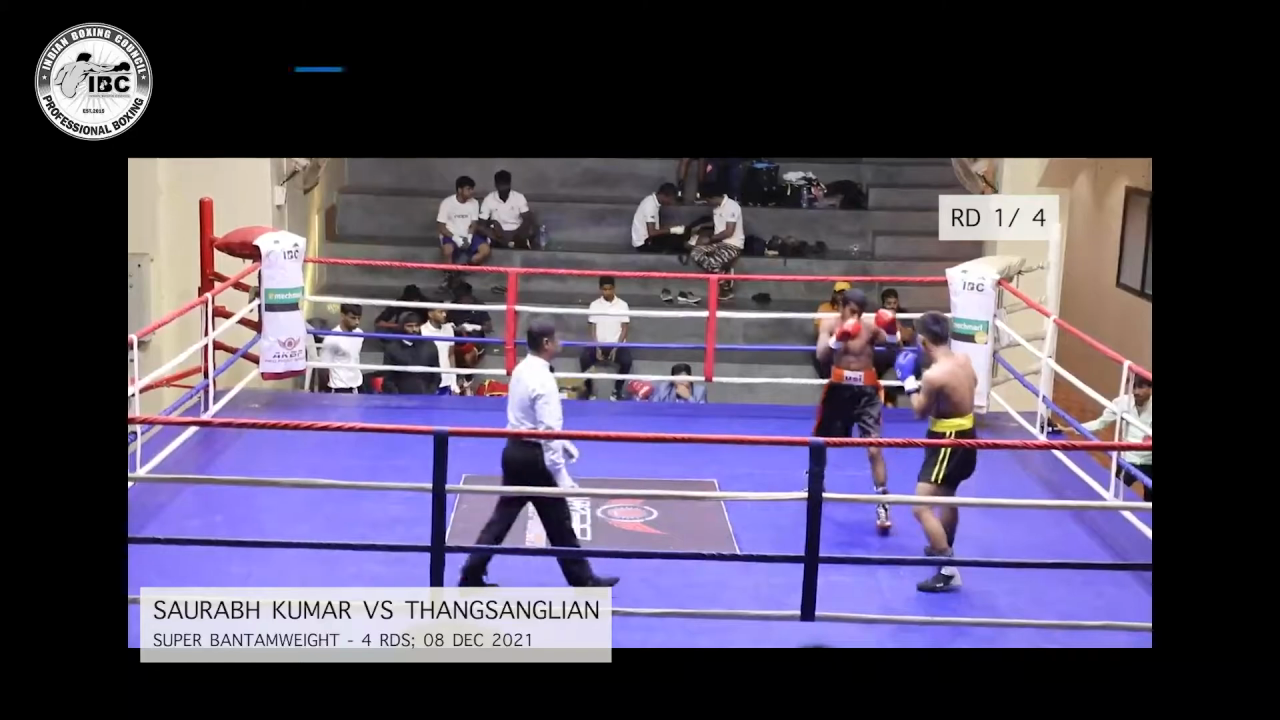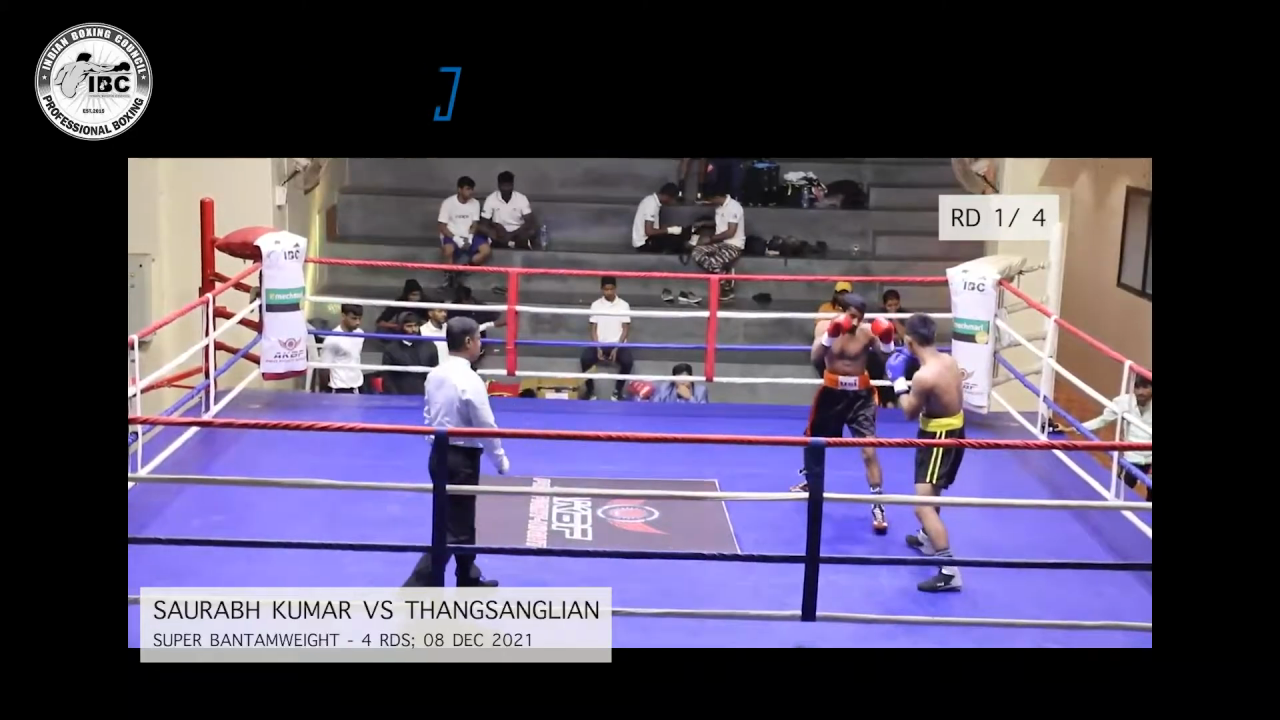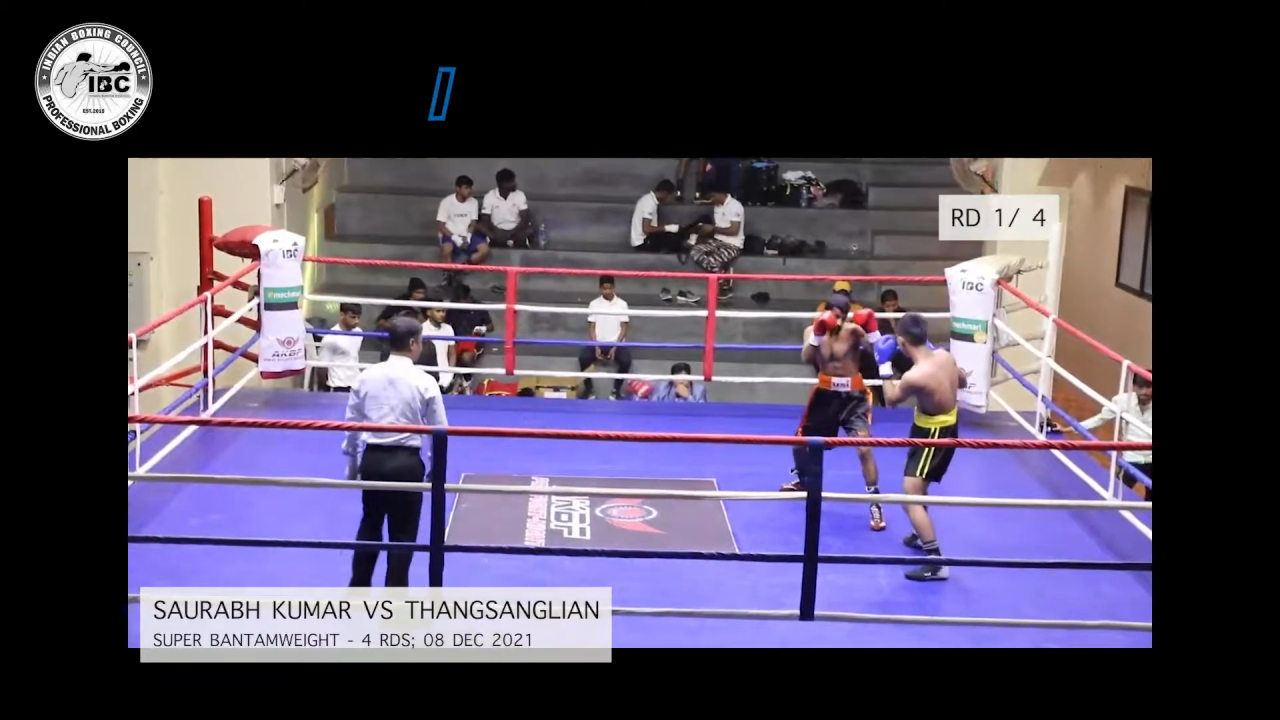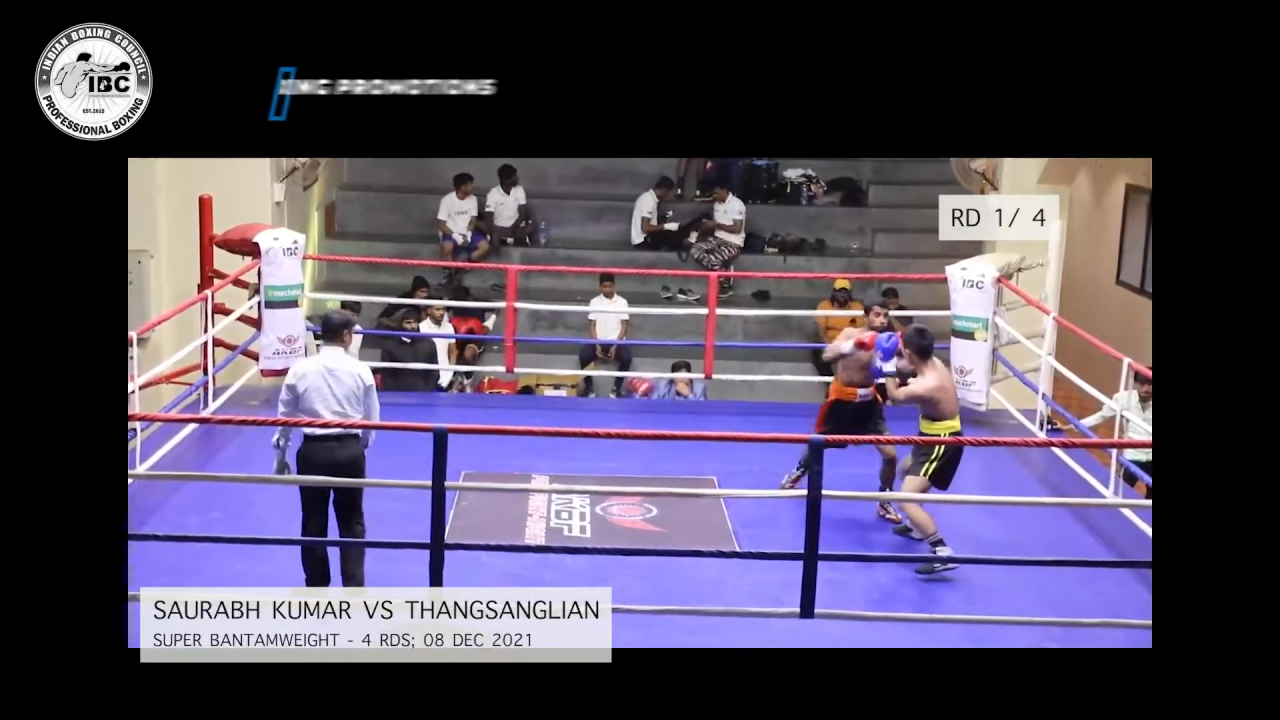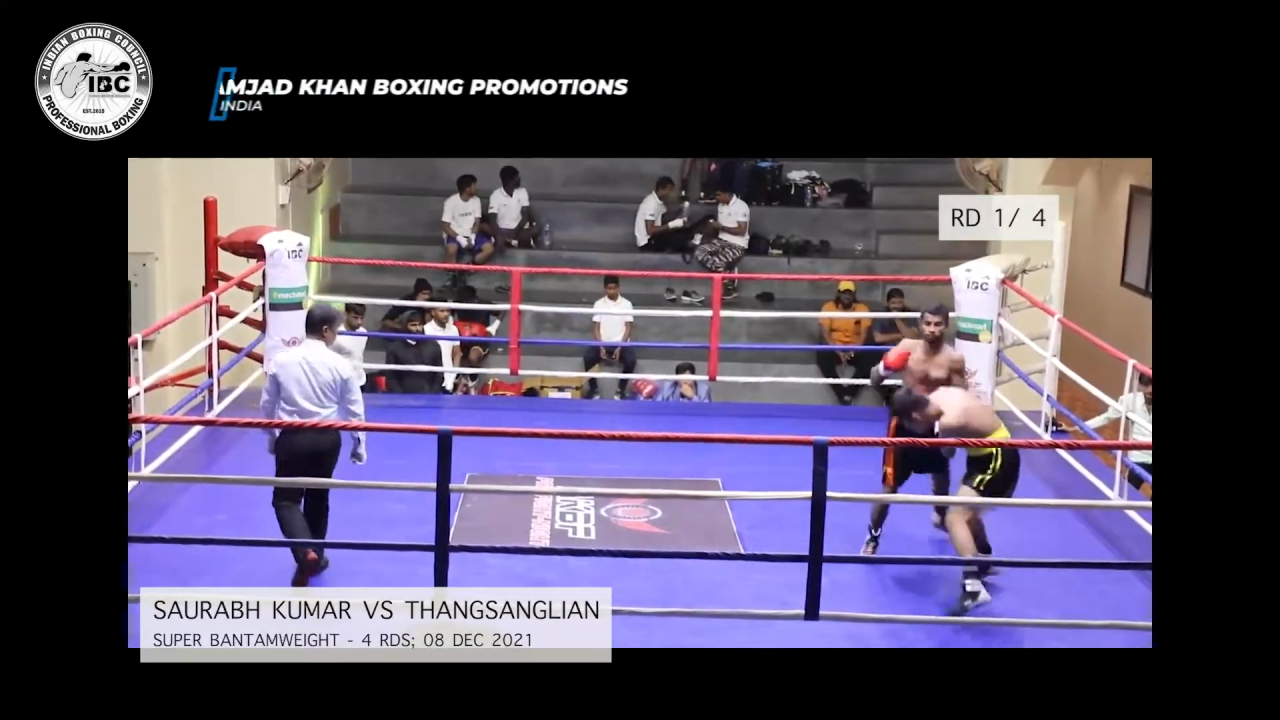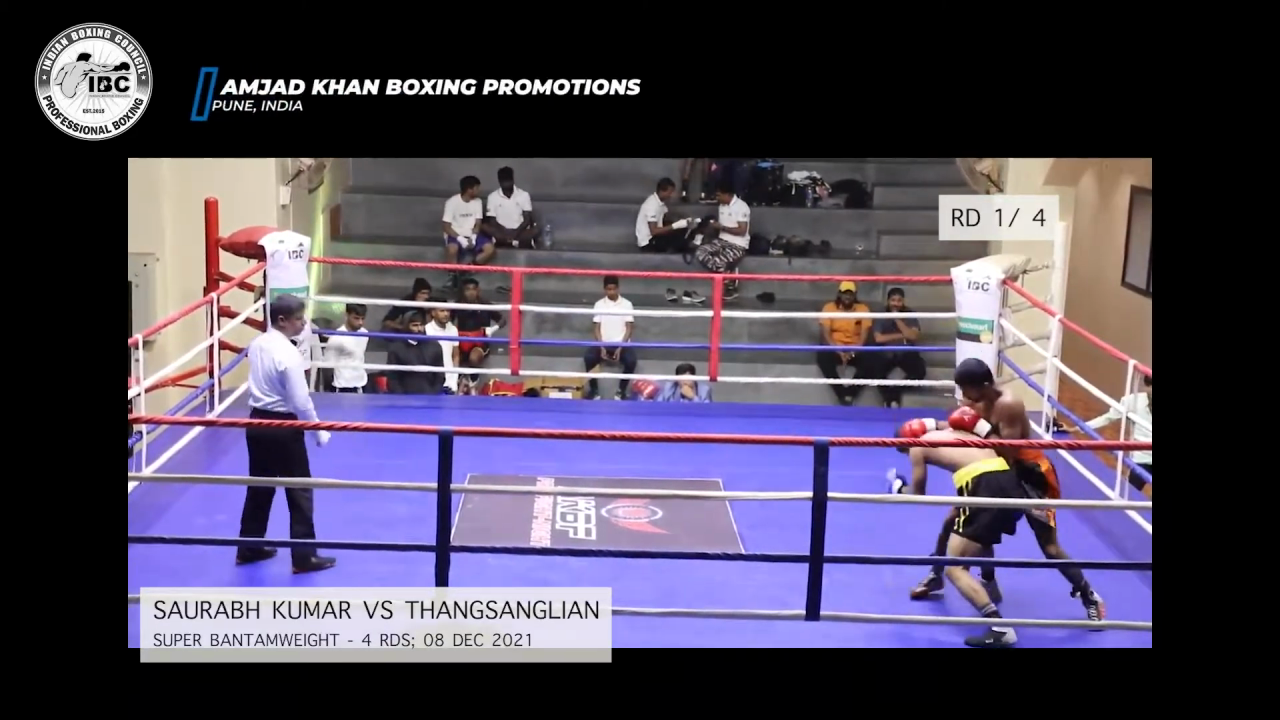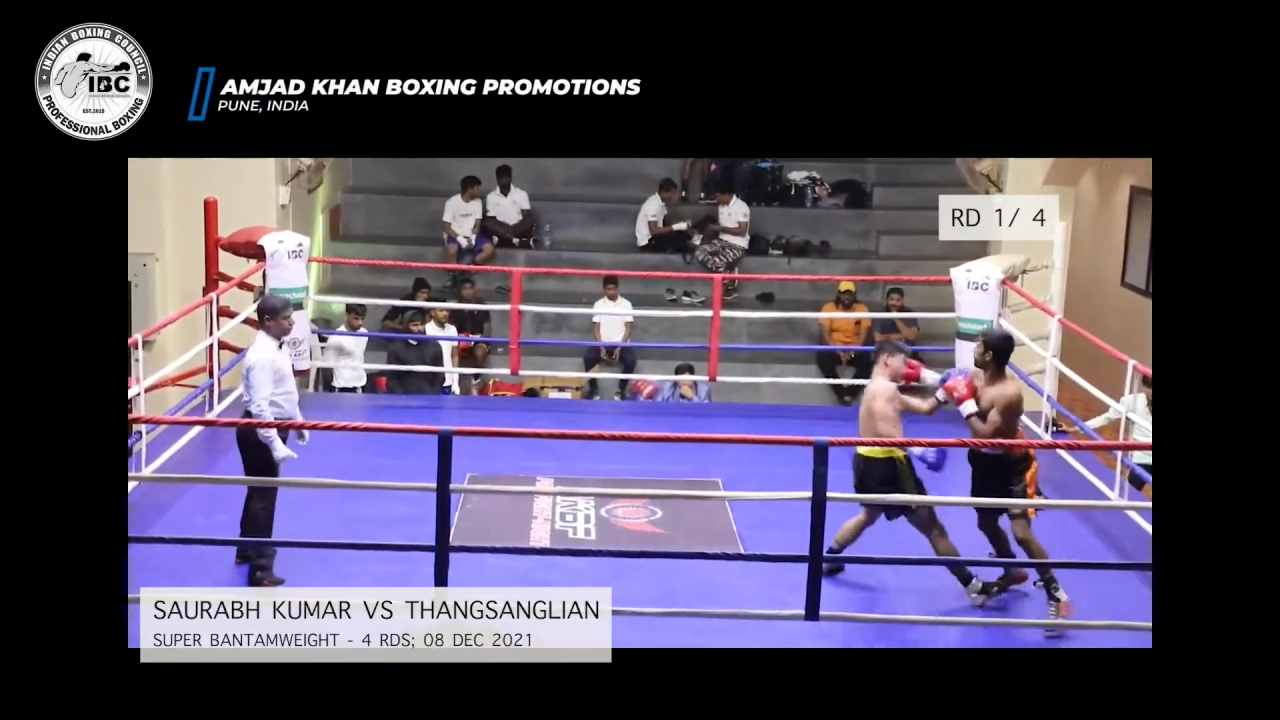
dt=0.5s
person 1, frame 1
left shoulder: (521, 370)
right shoulder: (543, 380)
right elbow: (548, 431)
left wrist: (563, 444)
right wrist: (560, 475)
left hip: (513, 451)
right hip: (532, 456)
left knee: (505, 513)
right knee: (559, 520)
left ankle: (471, 575)
right ankle: (583, 580)
person 1, frame 2
left shoulder: (435, 375)
right shoulder: (470, 381)
right elbow: (487, 428)
right wrist: (501, 459)
left hip: (438, 455)
right hip: (460, 460)
left knee: (459, 524)
right knee: (455, 532)
left ankle: (469, 578)
right ankle: (415, 588)
person 1, frame 3
left shoulder: (366, 377)
right shoulder: (424, 382)
left elbow: (351, 422)
right elbow: (439, 431)
left wrist: (352, 458)
left hip: (373, 459)
right hip: (406, 462)
left knee: (370, 527)
right knee: (402, 536)
left ankle: (358, 589)
person 1, frame 4
left shoulder: (300, 370)
right shoulder: (361, 371)
left elbow: (284, 416)
right elbow: (372, 418)
left wrist: (280, 454)
right wrist: (362, 446)
left hip: (313, 451)
right hip: (350, 451)
left knee: (314, 523)
right knee: (353, 522)
left ankle: (317, 587)
right ankle: (354, 587)
person 1, frame 5
left shoulder: (281, 360)
right shoulder: (339, 364)
left elbow: (267, 403)
right elbow: (354, 407)
left wrist: (271, 436)
right wrist: (359, 444)
left hip: (291, 438)
right hip: (325, 438)
left knee: (286, 501)
right knee: (318, 498)
left ankle: (305, 554)
right ankle: (315, 557)
person 1, frame 6
left shoulder: (257, 345)
right shoulder: (288, 353)
right elbow: (300, 400)
right wrist: (319, 431)
left hip: (257, 423)
right hip: (283, 426)
left knee: (259, 487)
right knee: (299, 490)
left ankle: (249, 548)
right ankle: (305, 556)
person 1, frame 7
left shoulder: (277, 347)
right shoulder: (261, 356)
right elbow: (259, 406)
left wrist: (298, 421)
right wrist: (275, 443)
left hip: (275, 428)
right hip: (261, 432)
left knee: (259, 492)
right knee: (264, 496)
left ankle: (248, 548)
right ankle: (260, 569)
person 2, frame 1
left shoulder: (933, 375)
right shoulder: (964, 360)
left elbow: (921, 412)
left wrist: (908, 378)
left hip: (947, 440)
right hip: (965, 435)
left knee: (922, 508)
right knee: (946, 497)
left ankle: (948, 572)
right ankle: (943, 548)
person 2, frame 2
left shoulder: (923, 376)
right shoulder: (948, 360)
left elbow: (910, 413)
left wrist: (898, 379)
left hip: (938, 438)
right hip: (953, 433)
left knee: (923, 507)
right knee: (930, 495)
left ankle: (949, 572)
right ankle: (927, 540)
person 2, frame 3
left shoulder: (915, 377)
right shoulder: (945, 356)
left elbow: (891, 399)
right elbow: (961, 381)
left wrist: (884, 363)
left hip: (932, 434)
right hip: (946, 428)
left knee: (911, 498)
right knee: (918, 487)
left ankle: (936, 563)
right ankle: (921, 536)
person 2, frame 4
left shoulder: (924, 387)
right shoulder: (936, 364)
left elbow: (895, 396)
left wrist: (887, 363)
right wrist: (893, 363)
left hip: (941, 442)
right hip: (937, 437)
left knee: (906, 499)
right knee: (907, 471)
left ankle: (942, 552)
right ankle: (916, 526)
person 2, frame 5
left shoulder: (949, 422)
right shoulder: (941, 394)
left elbow: (947, 451)
left wrist: (939, 430)
left hip: (997, 460)
right hip: (992, 454)
left knee: (954, 518)
right knee: (968, 510)
left ankle: (973, 589)
right ankle: (985, 558)
person 2, frame 6
left shoulder: (920, 446)
right shoulder: (953, 433)
left elbow: (917, 491)
left wrist: (899, 486)
left hip: (979, 484)
right hip: (1008, 480)
left knee: (953, 568)
left ankle: (1001, 628)
person 2, frame 7
left shoulder: (889, 388)
right shoulder: (885, 387)
left elbow: (924, 407)
right elbow: (882, 431)
right wrist: (917, 450)
left hip: (867, 463)
right hip: (884, 463)
left knee: (869, 516)
right knee: (935, 530)
left ankle: (830, 560)
right ankle: (976, 588)
person 3, frame 1
left shoulder: (871, 326)
right shoulder: (829, 324)
right elbow: (821, 356)
left wrist: (892, 332)
right wrist: (837, 339)
left hip: (866, 391)
right hip: (838, 389)
left knee: (874, 450)
right knee: (818, 441)
left ankle: (882, 505)
person 3, frame 2
left shoulder: (868, 332)
right shoulder: (826, 327)
right elbow: (815, 359)
left wrist: (887, 341)
right wrist: (830, 335)
left hip: (860, 395)
right hip: (832, 392)
left knee: (869, 451)
left ankle: (878, 507)
right ankle: (811, 483)
person 3, frame 3
left shoulder: (854, 330)
right shoulder: (812, 330)
right elbow: (806, 358)
left wrist: (872, 331)
right wrist: (818, 334)
left hip: (853, 395)
right hip: (825, 393)
left knee: (864, 450)
right knee: (801, 443)
left ankle: (875, 505)
right ankle: (804, 482)
person 3, frame 4
right shoulder: (850, 334)
right elbow: (828, 356)
right wrist: (852, 346)
left hip: (867, 402)
right hip: (841, 400)
left knee: (890, 454)
left ankle: (884, 503)
right ankle: (798, 473)
person 3, frame 5
left shoulder: (954, 357)
right shoulder: (908, 347)
right elbow: (875, 380)
right wrist: (884, 369)
left hip: (935, 424)
right hip: (906, 423)
left knee: (942, 481)
right knee: (891, 489)
left ankle: (940, 513)
right ankle: (872, 536)
person 3, frame 6
left shoulder: (1009, 405)
right shoulder: (977, 403)
left elbow: (1009, 450)
right elbow: (963, 429)
left wrist: (981, 428)
right wrist: (931, 426)
left hip: (1031, 472)
left knee: (1049, 548)
right knee: (954, 521)
left ankle: (1089, 597)
right ankle: (935, 577)
person 3, frame 7
left shoulder: (1010, 393)
right shoulder: (978, 377)
left elbow: (987, 436)
left wrist: (966, 407)
left hip: (1011, 463)
right hip: (986, 460)
left knee: (1022, 533)
right knee: (986, 523)
left ankle: (1057, 597)
right ankle: (1014, 570)
